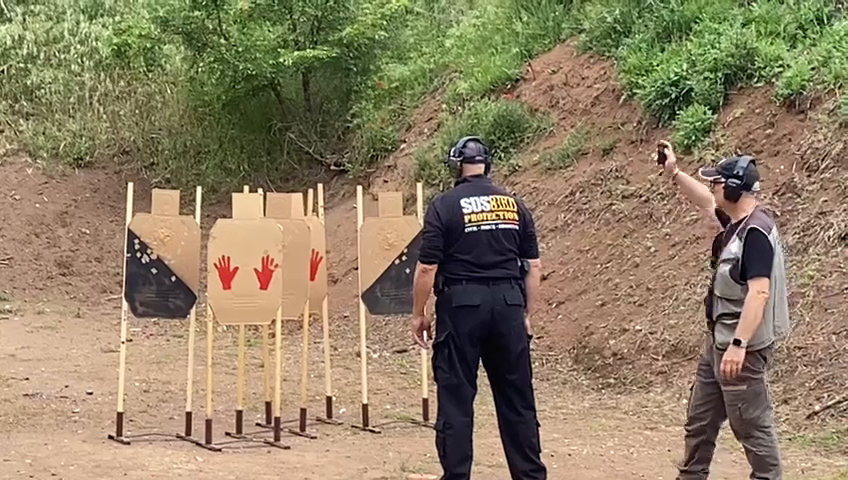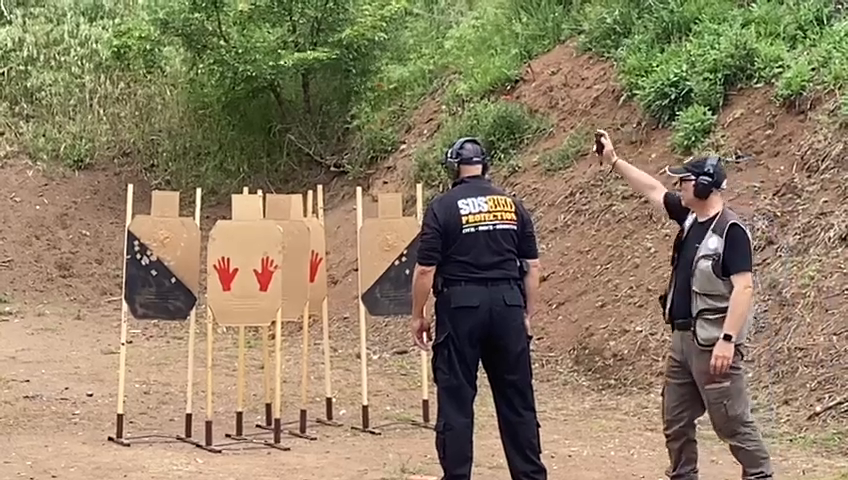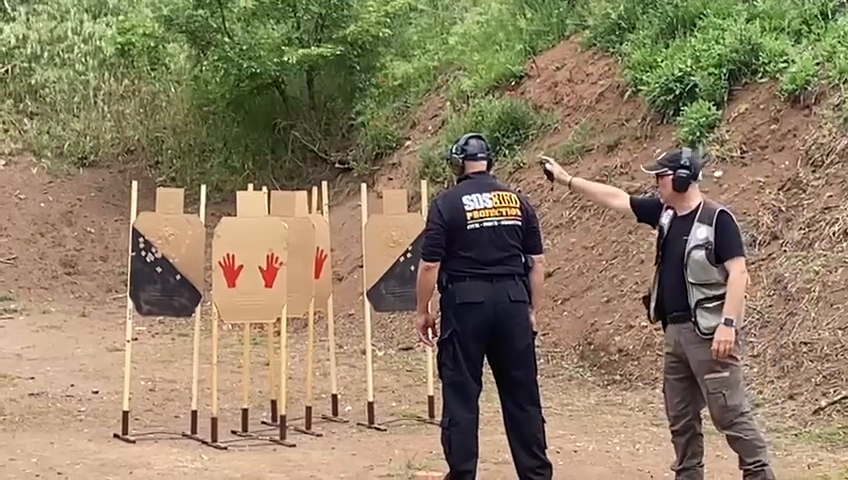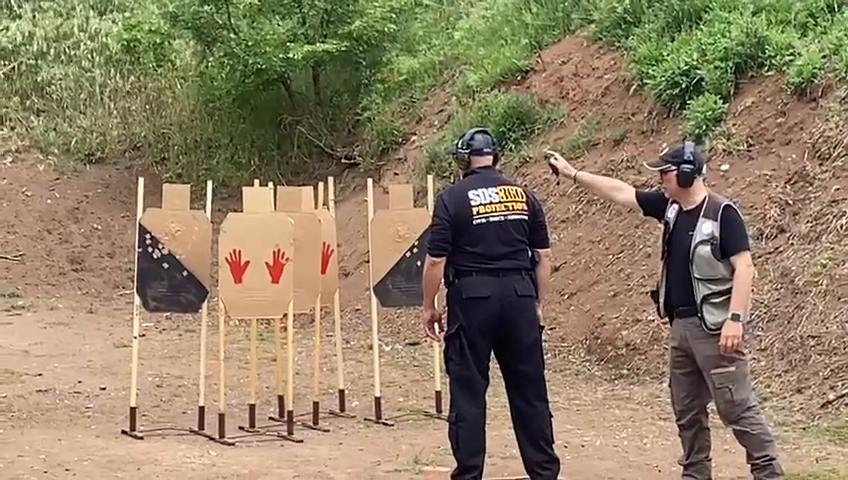
dt=0.5s
person 1, frame 1
left shoulder: (445, 205)
right shoulder: (514, 204)
left elbow: (427, 267)
right elbow: (533, 266)
left wrist: (418, 314)
right wrist: (527, 313)
left hip: (461, 305)
right hip: (507, 304)
left knee: (456, 397)
right knee: (517, 397)
person 1, frame 2
left shoulder: (442, 206)
right shoulder: (513, 204)
left elbow: (425, 269)
right elbow: (532, 266)
left wrist: (418, 315)
right wrist: (527, 313)
left hip: (460, 307)
right hip: (507, 305)
left knee: (455, 399)
right knee: (517, 398)
person 1, frame 3
left shoulder: (447, 202)
right shoulder: (518, 201)
left elbow: (430, 265)
right elbow: (537, 262)
left wrist: (422, 311)
right wrist: (531, 309)
left hip: (465, 302)
right hip: (512, 301)
left knee: (461, 395)
right knee: (522, 394)
person 1, frame 4
left shoulder: (452, 197)
right shoulder: (524, 195)
left elbow: (435, 260)
right elbow: (543, 255)
left wrist: (429, 306)
right wrist: (538, 302)
left hip: (472, 297)
right hip: (519, 295)
left knee: (468, 389)
right knee: (529, 388)
person 2, frame 1
left shoulder: (756, 232)
right shoulder: (737, 220)
left elbow: (759, 293)
right elbow: (708, 204)
left wrist: (738, 344)
right wrist: (675, 173)
left hip: (741, 344)
right hip: (718, 339)
left knee: (750, 423)
right knee: (700, 418)
person 2, frame 2
left shoulder: (731, 229)
right shoulder: (691, 216)
left elbow: (743, 288)
right elbow: (653, 190)
left wrist: (728, 339)
right wrist: (614, 160)
left hip: (712, 342)
right hip: (682, 338)
left knee: (732, 423)
right knee: (675, 421)
person 2, frame 3
left shoulder: (717, 218)
right shoulder: (664, 212)
left elbow: (738, 273)
right elbow: (616, 198)
left wrist: (728, 324)
right wrist: (567, 180)
left hip: (708, 333)
right hip: (675, 331)
left knee: (731, 414)
right knee: (681, 416)
person 2, frame 4
left shoulder: (722, 212)
right shoulder: (670, 207)
left elbow: (745, 267)
right elbow: (620, 191)
left wrist: (735, 318)
right wrist: (573, 173)
left hip: (713, 327)
right hip: (681, 325)
left knee: (737, 407)
right knee: (686, 410)
